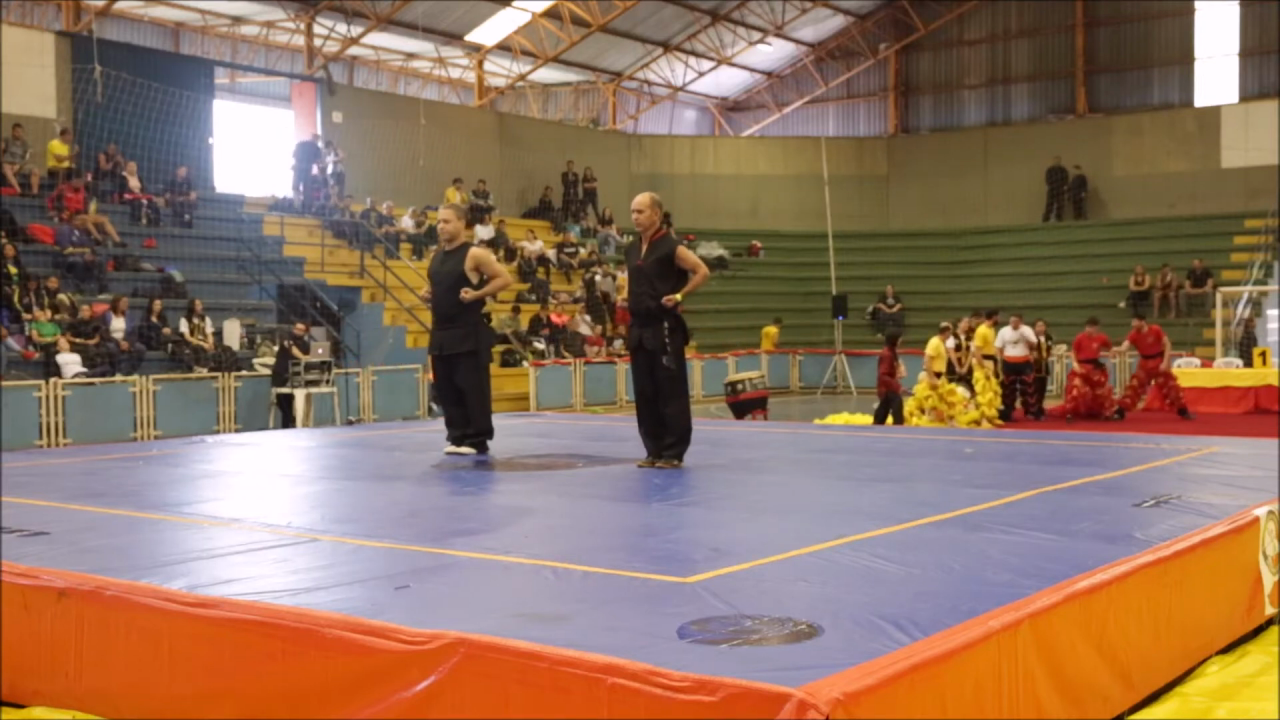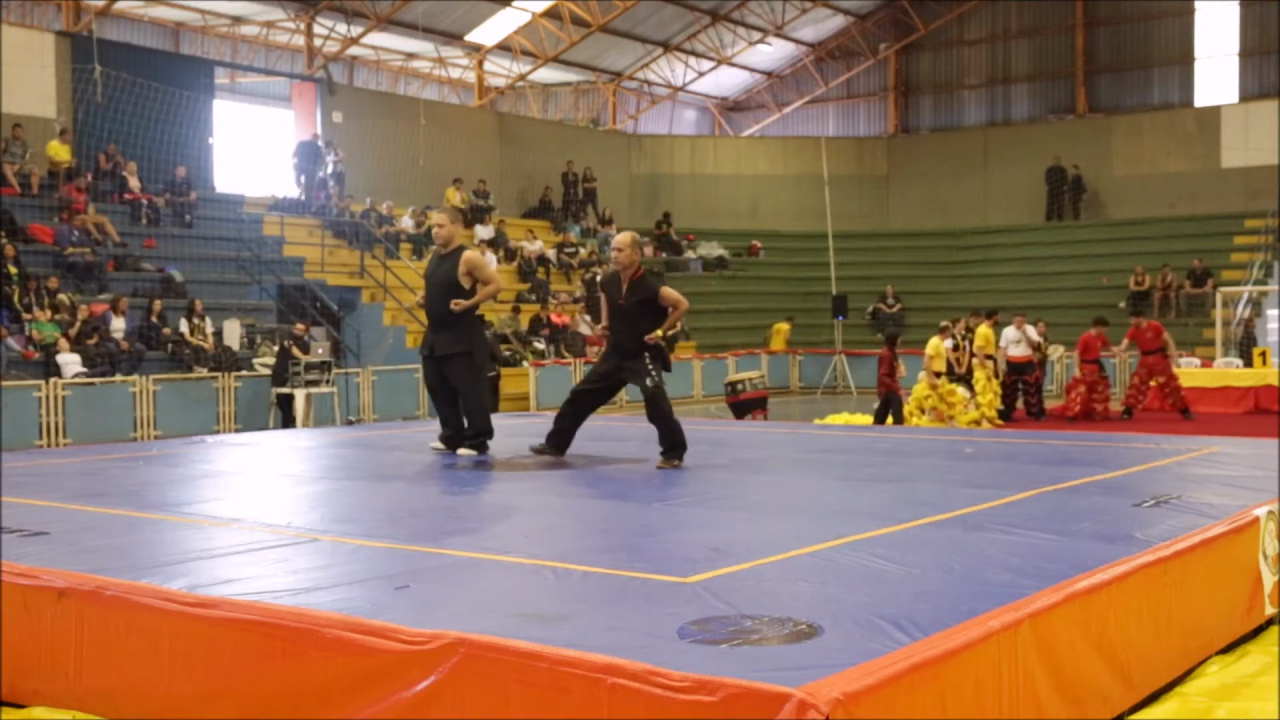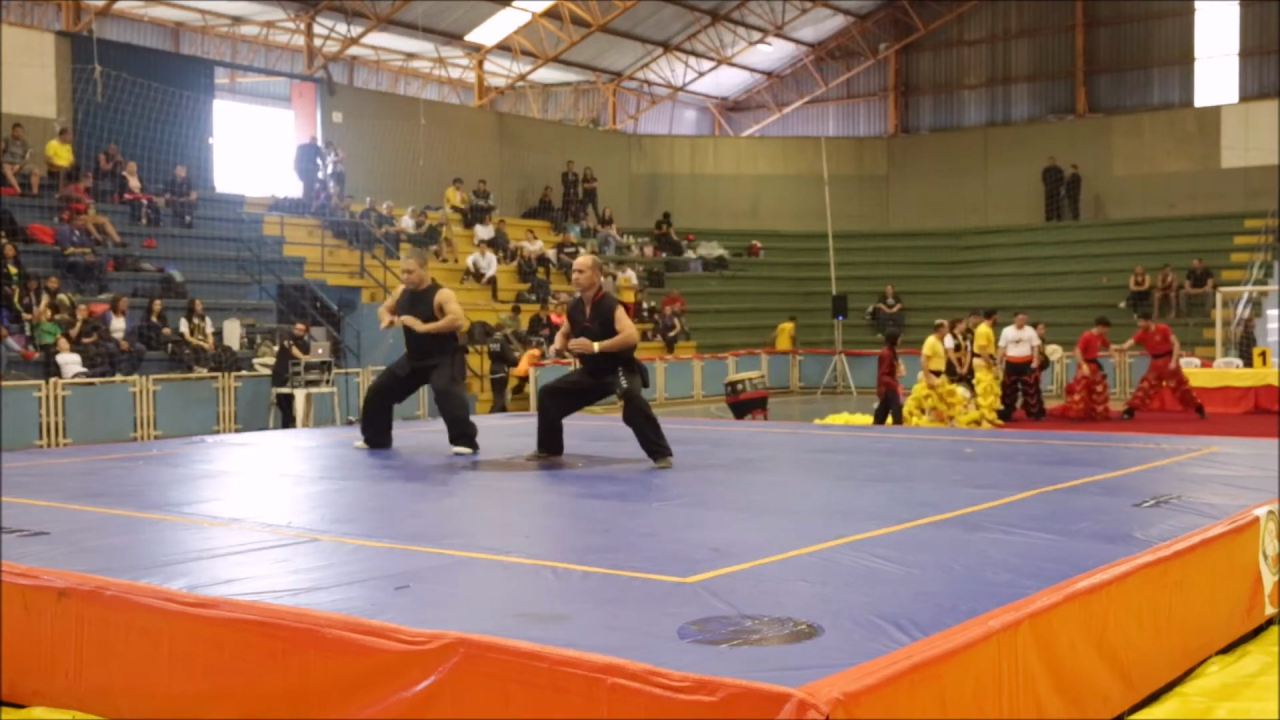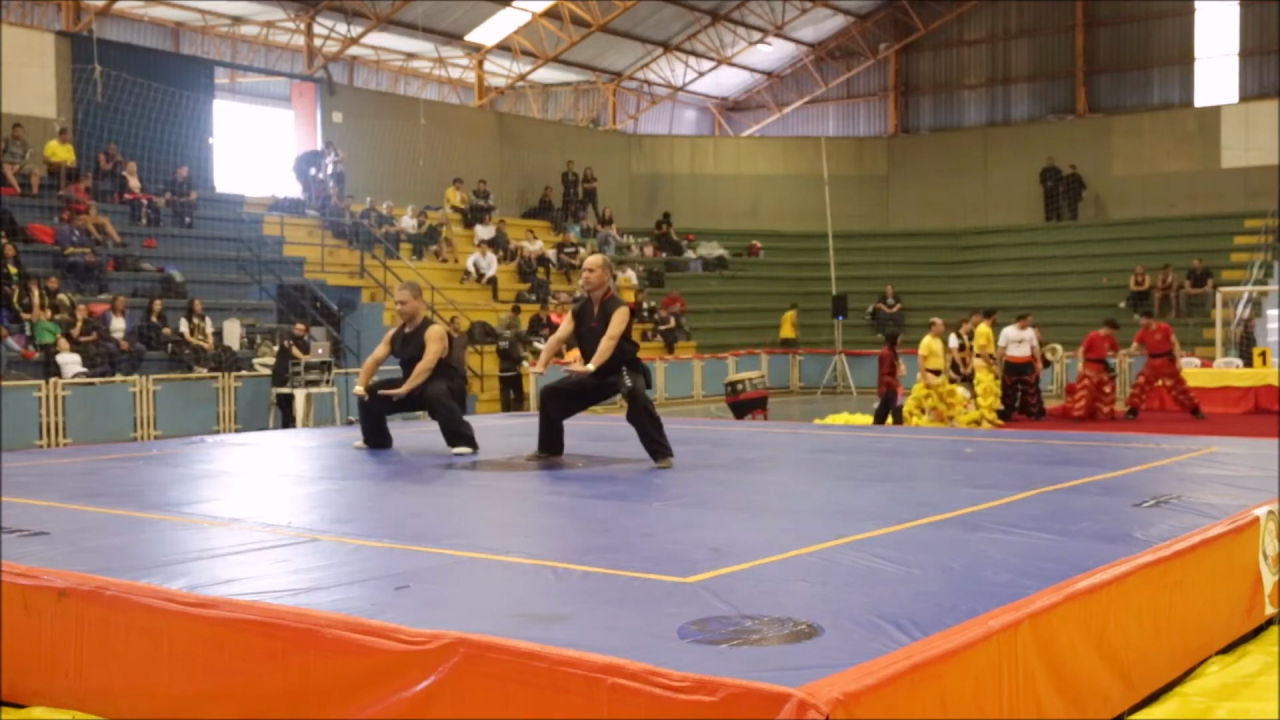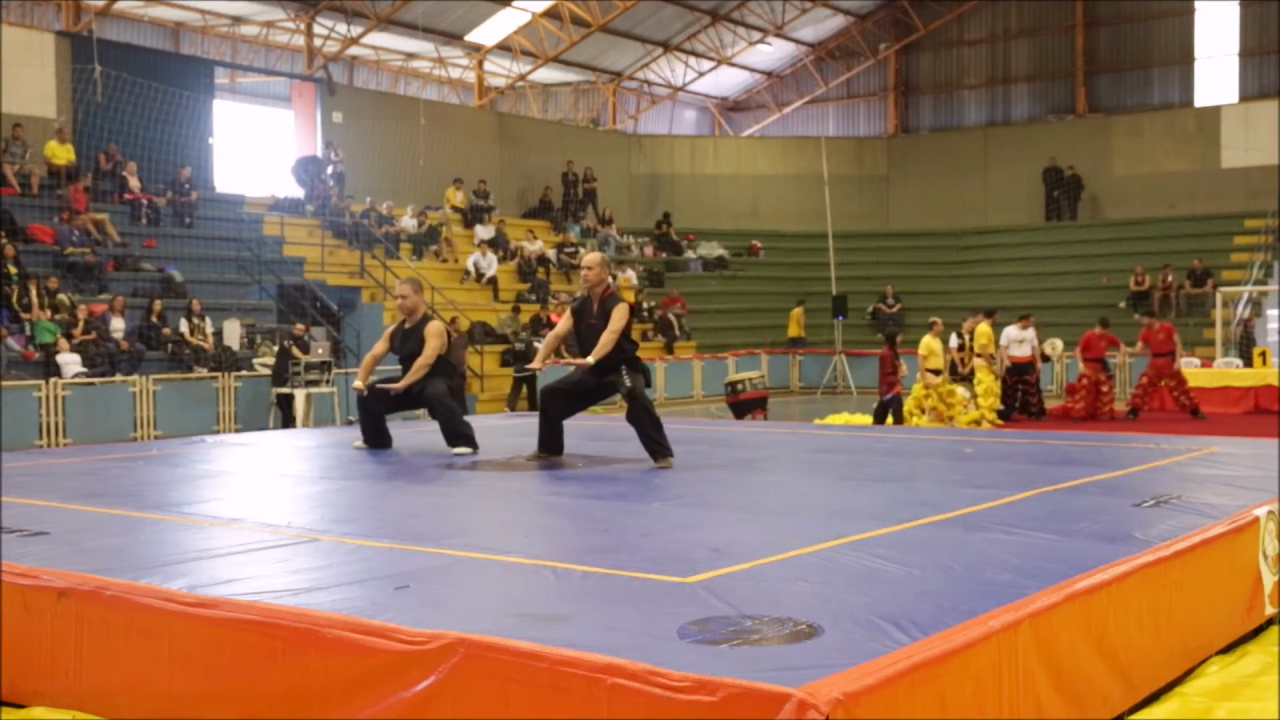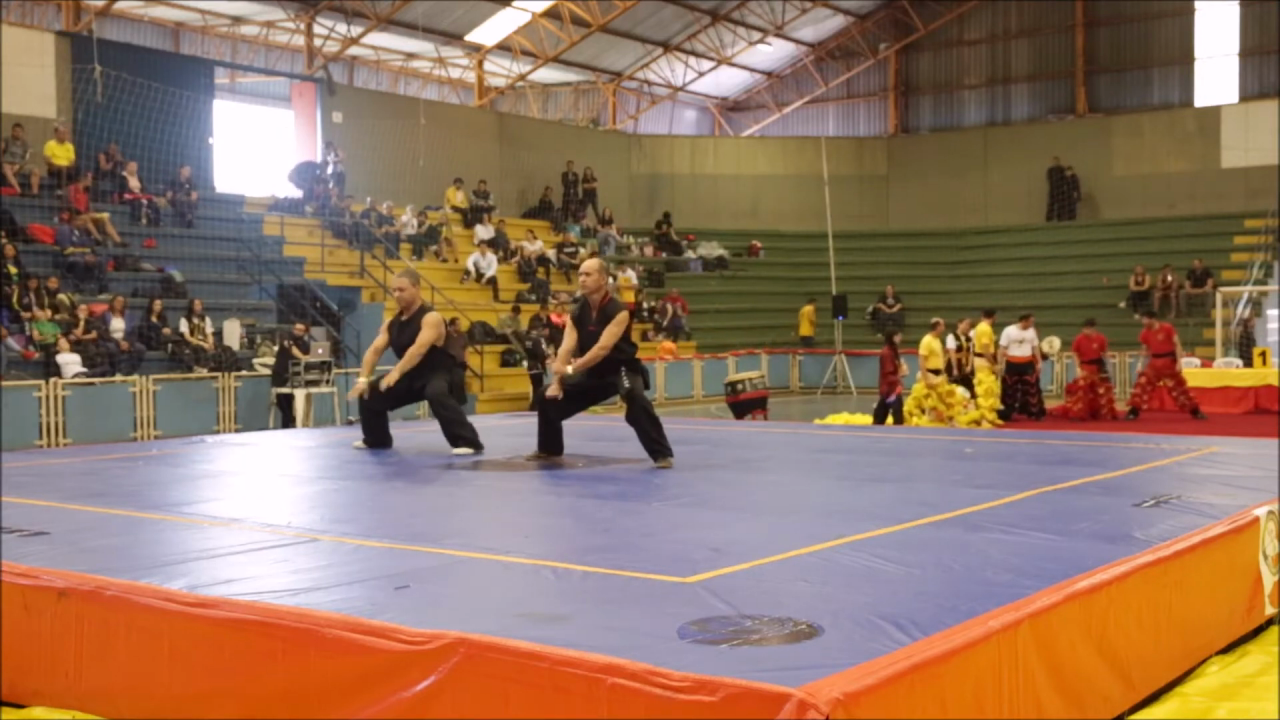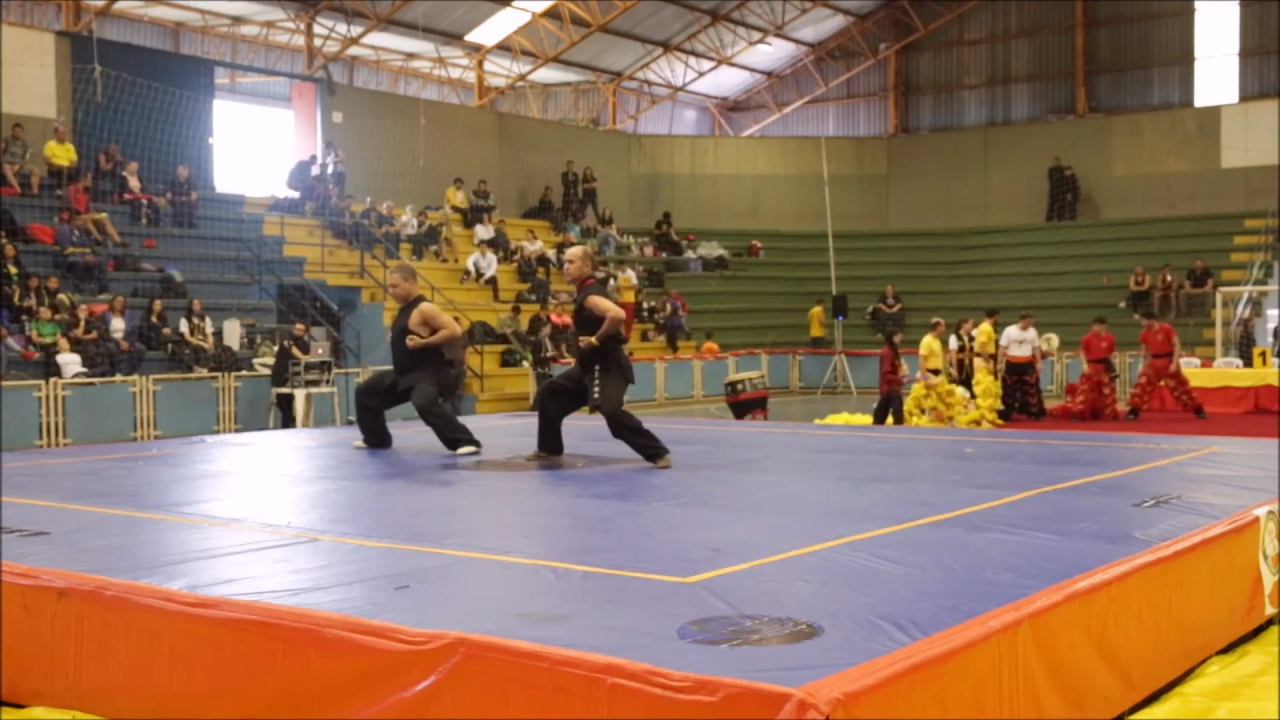
dt=0.4s
person 1, frame 1
left shoulder: (671, 247)
right shoulder: (631, 250)
left elbow: (702, 271)
left wrist: (679, 296)
right wrist: (628, 298)
left hip: (664, 328)
right hip: (639, 327)
left knee: (671, 392)
right knee: (646, 392)
left ankle: (673, 453)
right ankle: (655, 450)
person 1, frame 2
left shoulder: (650, 287)
right shoulder: (608, 282)
left elbow: (682, 305)
left wrist: (661, 331)
right wrist: (606, 323)
left hip: (644, 355)
right hip: (615, 353)
left knee: (655, 398)
right knee: (582, 394)
left ankle: (673, 453)
right ankle: (556, 443)
person 1, frame 3
left shoulder: (611, 306)
right shoulder: (574, 308)
left elbow: (632, 337)
right elbow: (563, 332)
left wrist: (595, 346)
right wrist: (558, 344)
left hip: (619, 369)
right hip: (590, 371)
left knee: (632, 399)
right knee: (548, 393)
left ankle: (661, 453)
right ankle: (549, 447)
person 1, frame 4
left shoulder: (619, 308)
right shoulder: (579, 310)
left elbow: (610, 340)
right elbow: (558, 337)
left wrist: (591, 366)
right wrist: (541, 364)
left hip: (622, 369)
right hip: (593, 374)
left knee: (637, 398)
right knee: (549, 394)
left ankle: (662, 454)
right ankle: (549, 448)
person 1, frame 5
left shoulder: (618, 305)
right shoulder: (578, 307)
left elbow: (611, 334)
right elbow: (557, 333)
left wrist: (591, 359)
right wrist: (539, 359)
left hip: (622, 368)
right hip: (593, 371)
left knee: (636, 397)
right knee: (549, 394)
left ankle: (662, 454)
right ankle: (549, 448)
person 1, frame 6
left shoulder: (618, 312)
right shoulder: (577, 313)
left elbow: (602, 348)
right elbow: (567, 348)
left wrist: (570, 369)
right wrist: (556, 382)
left hip: (622, 370)
right hip: (593, 373)
left knee: (635, 399)
right knee: (547, 397)
left ankle: (662, 454)
right ankle: (549, 449)
person 1, frame 7
left shoulder: (589, 295)
right shoulder: (591, 291)
left elbow: (618, 316)
right elbow: (617, 317)
left wrist: (596, 339)
right wrist: (596, 338)
left hip: (608, 365)
right hip: (591, 365)
left knee: (611, 410)
right knee: (548, 393)
left ankle: (657, 453)
right ankle: (549, 448)
person 2, frame 1
left shoulder: (474, 255)
right shoulder: (436, 257)
left elbow: (504, 279)
left wrist: (477, 295)
right wrist: (428, 295)
left hip: (468, 333)
right hip: (441, 333)
left knee: (473, 388)
right knee: (446, 390)
left ankle: (477, 440)
right ankle: (457, 437)
person 2, frame 2
left shoulder: (468, 258)
right shoulder: (433, 258)
left elbow: (494, 285)
left wrist: (469, 304)
right wrist: (424, 300)
left hip: (462, 335)
right hip: (435, 334)
left knee: (470, 388)
right knee: (438, 388)
left ankle: (478, 441)
right ankle: (451, 438)
person 2, frame 3
left shoulder: (442, 295)
right shoulder: (402, 292)
left elbow: (459, 320)
right elbow: (385, 308)
left wrist: (424, 327)
right wrist: (387, 318)
left hip: (444, 358)
right hip: (415, 356)
left knee: (445, 389)
right knee: (378, 390)
left ankle: (465, 440)
right ankle: (376, 438)
person 2, frame 4
left shoulder: (434, 331)
right shoulder: (394, 334)
left elbow: (428, 365)
right elbow: (374, 360)
left wrist: (405, 389)
right wrist: (361, 385)
left hip: (442, 385)
right hip: (411, 387)
left knee: (436, 394)
right knee: (368, 396)
left ankle: (464, 442)
right ankle: (376, 440)
person 2, frame 5
left shoulder: (434, 327)
right shoulder: (394, 330)
left elbow: (427, 360)
right elbow: (373, 355)
left wrist: (402, 384)
right wrist: (360, 380)
left hip: (439, 382)
right hip: (411, 384)
left knee: (436, 395)
right knee: (367, 395)
left ankle: (464, 442)
right ankle: (376, 440)
person 2, frame 6
left shoulder: (431, 318)
right shoulder: (392, 322)
left elbow: (418, 349)
right elbow: (375, 349)
left wrist: (395, 374)
right wrist: (363, 379)
left hip: (438, 374)
right hip: (411, 376)
left knee: (438, 396)
right knee: (369, 394)
left ankle: (468, 442)
right ankle: (376, 440)
person 2, frame 7
left shoulder: (424, 308)
right shoulder: (404, 309)
left elbow: (455, 331)
left wrist: (424, 342)
right wrist: (395, 341)
left hip: (427, 372)
right hip: (402, 372)
left knee: (424, 403)
right knee: (365, 392)
left ankle: (465, 442)
right ankle: (376, 439)
